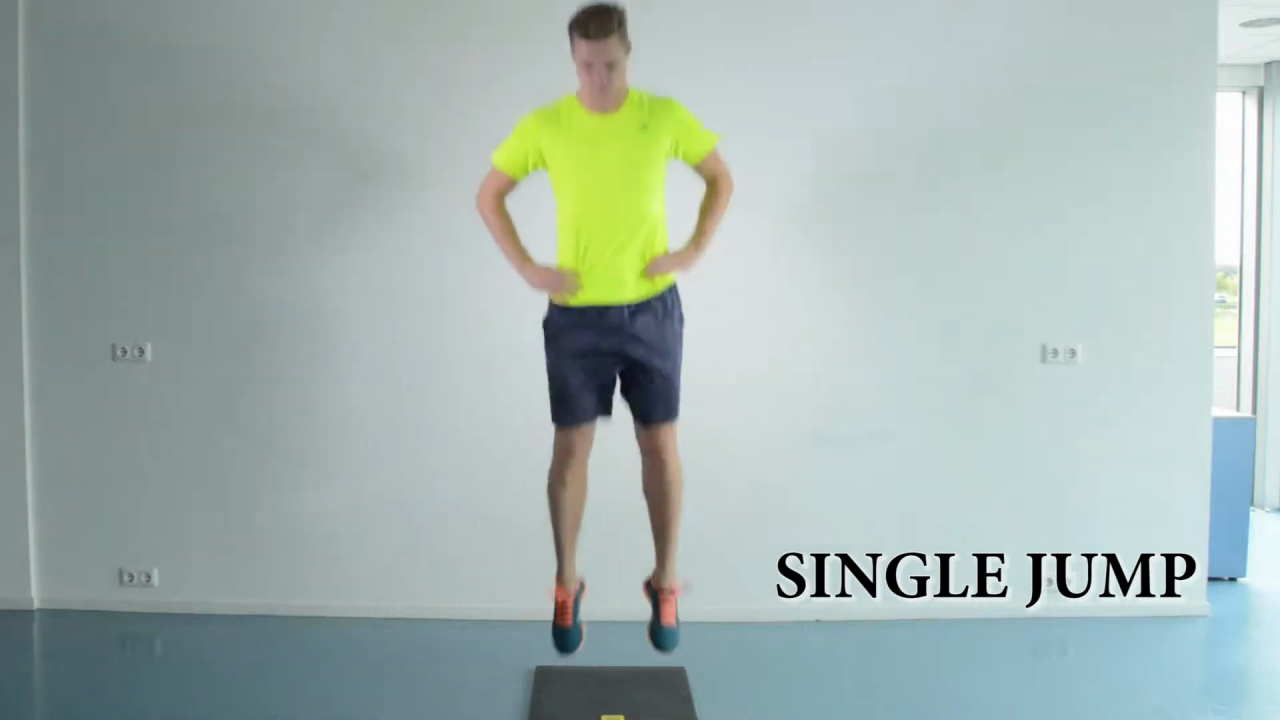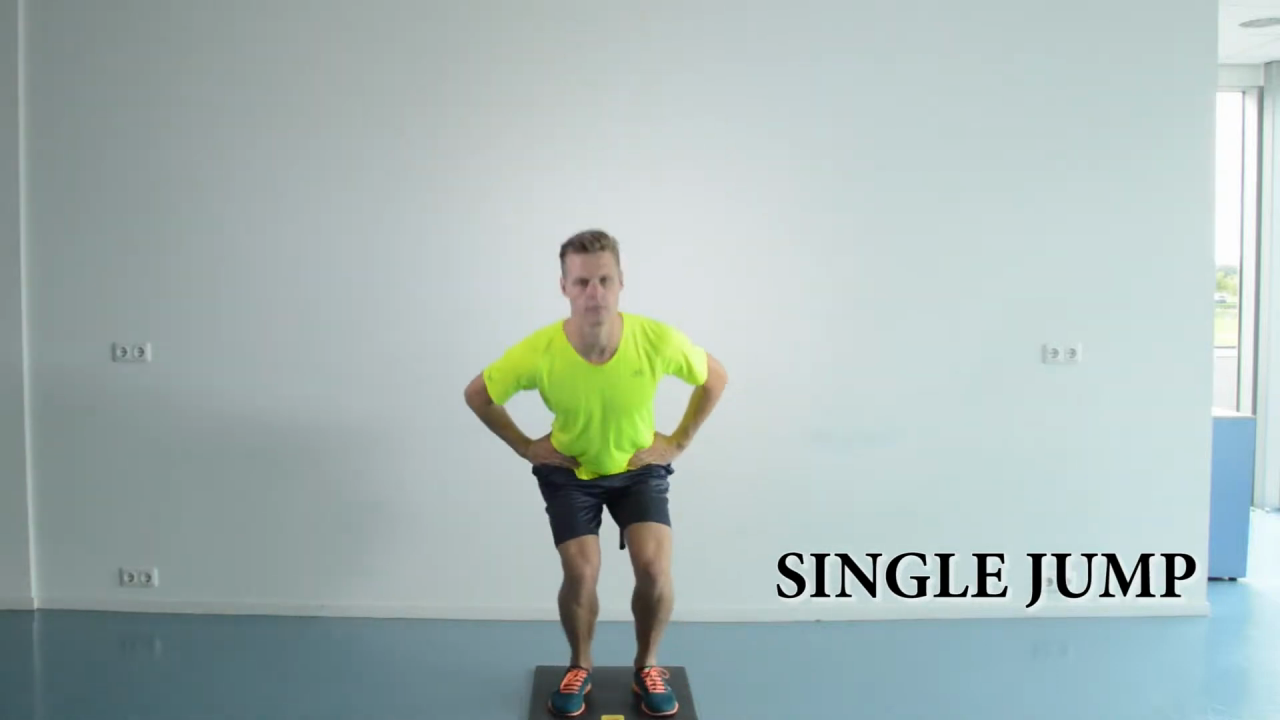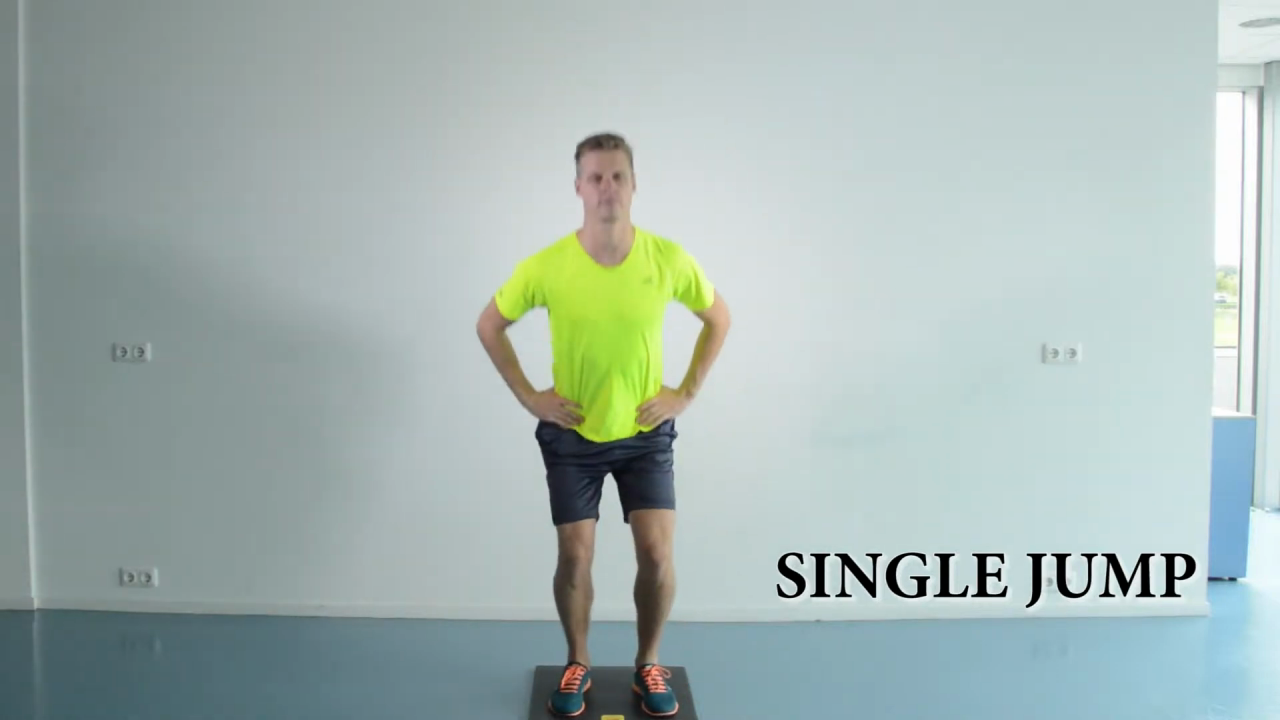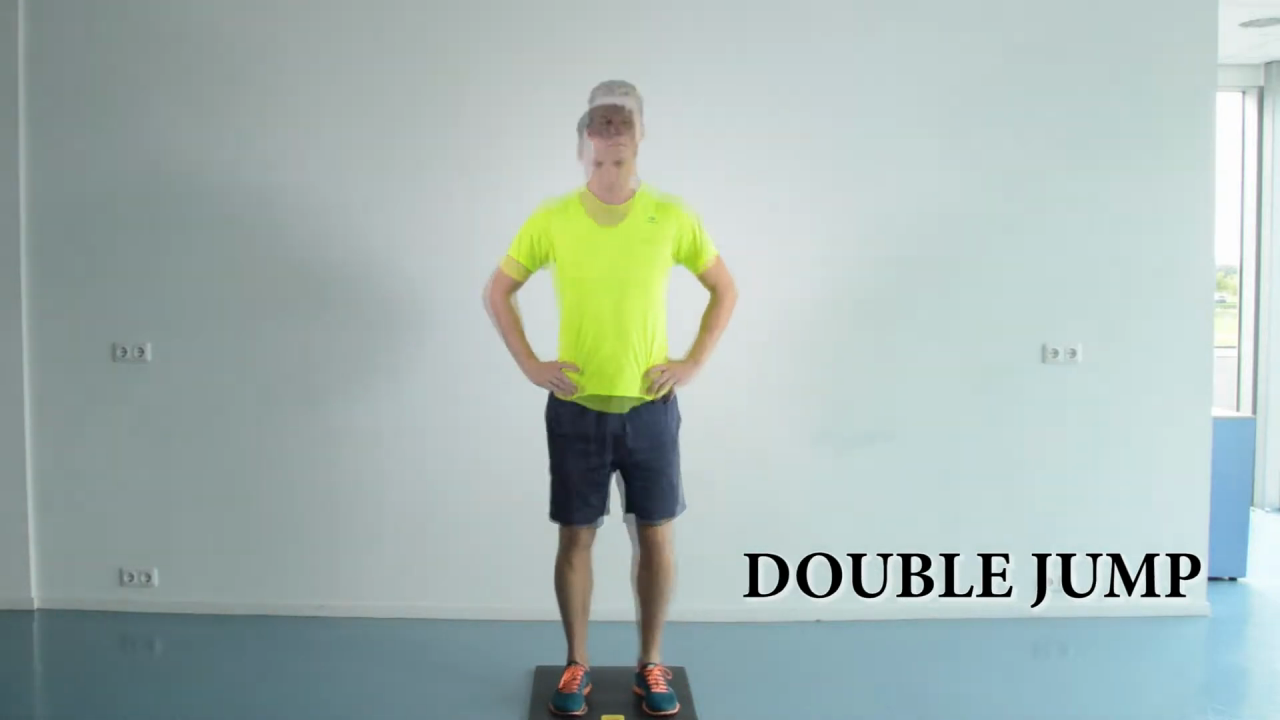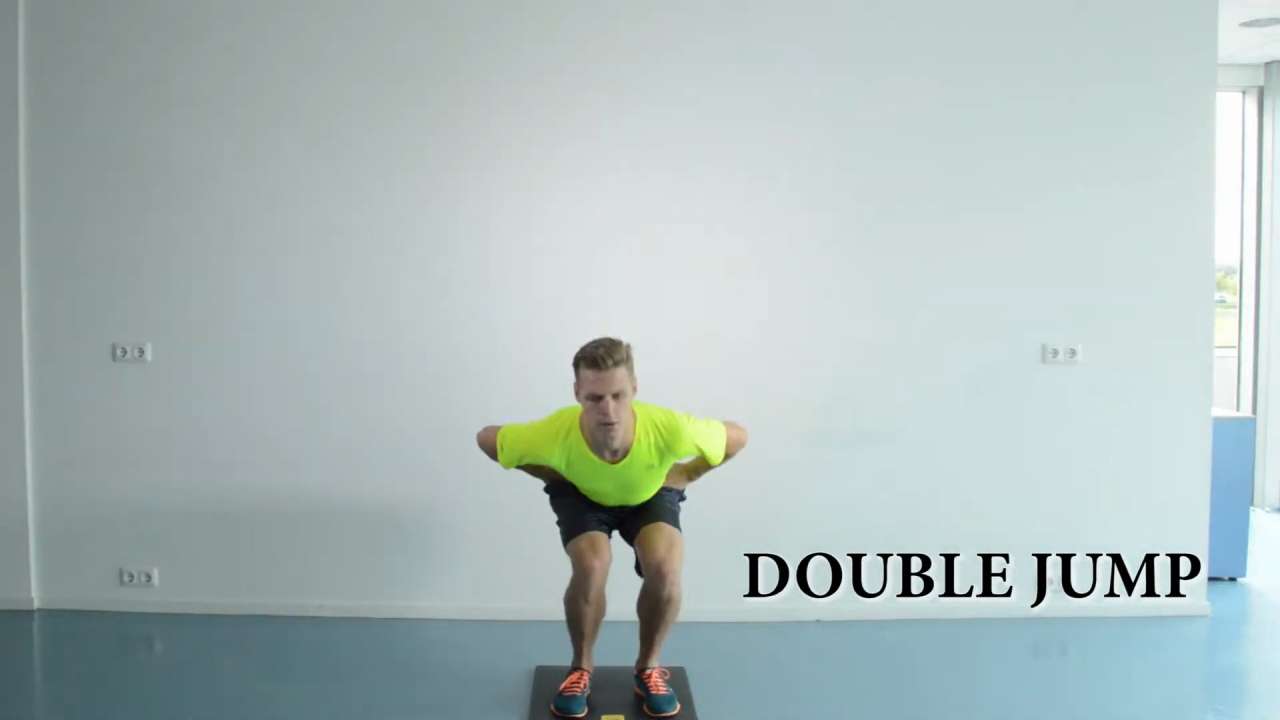
dt=0.7s
person 1, frame 1
left shoulder: (664, 115)
right shoulder: (544, 124)
left elbow: (721, 180)
right elbow: (489, 196)
left wrist: (693, 250)
right wrist: (526, 268)
left hip: (652, 309)
right hip: (576, 312)
left knee: (660, 444)
right knee: (572, 447)
left ankle: (664, 578)
right ankle: (567, 581)
person 1, frame 2
left shoulder: (658, 341)
right shoulder: (537, 352)
left elbow: (715, 379)
right elbow: (478, 395)
left wrist: (678, 441)
right wrist: (526, 445)
left hip: (638, 467)
right hip: (568, 469)
left knee: (653, 565)
right knee: (582, 572)
left ankle: (646, 664)
right ankle: (580, 665)
person 1, frame 3
left shoulder: (669, 258)
right shoulder: (546, 265)
left elbow: (719, 320)
right elbow: (489, 326)
left wrist: (687, 392)
right wrist: (528, 396)
left hip: (645, 432)
right hip: (571, 433)
left knee: (656, 553)
right knee: (575, 555)
left ankle: (648, 665)
right ankle: (577, 664)
person 1, frame 4
left shoulder: (672, 215)
right shoulder: (552, 218)
left elbow: (724, 289)
right elbow: (497, 291)
left wrist: (693, 361)
right wrist: (530, 364)
left hip: (649, 403)
right hip: (577, 405)
left knee: (656, 537)
right knee: (576, 538)
left ankle: (650, 664)
right ankle: (577, 664)
person 1, frame 5
left shoulder: (669, 430)
right shoulder: (554, 436)
left elbow: (737, 436)
right elbow: (486, 437)
left wrist: (688, 474)
right wrist: (545, 473)
left hip: (650, 497)
right hip: (582, 497)
left knee: (664, 567)
right knee: (590, 565)
left ankle: (649, 667)
right ankle: (581, 667)
